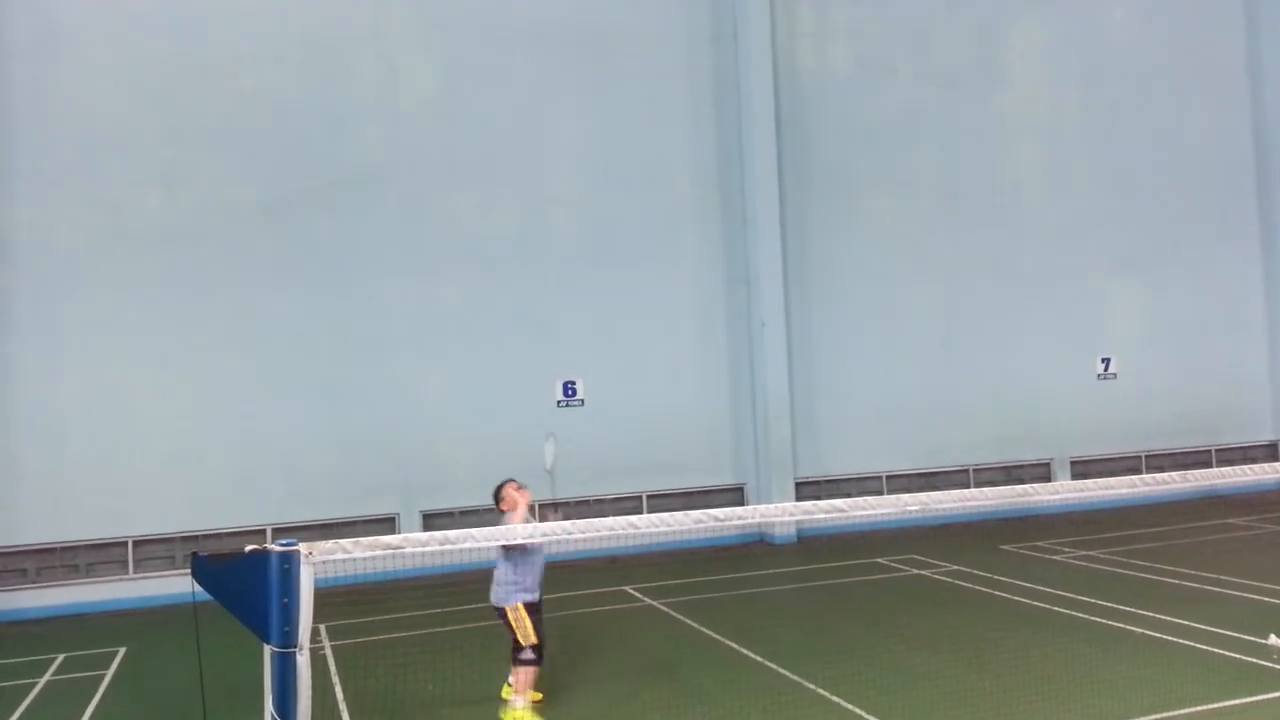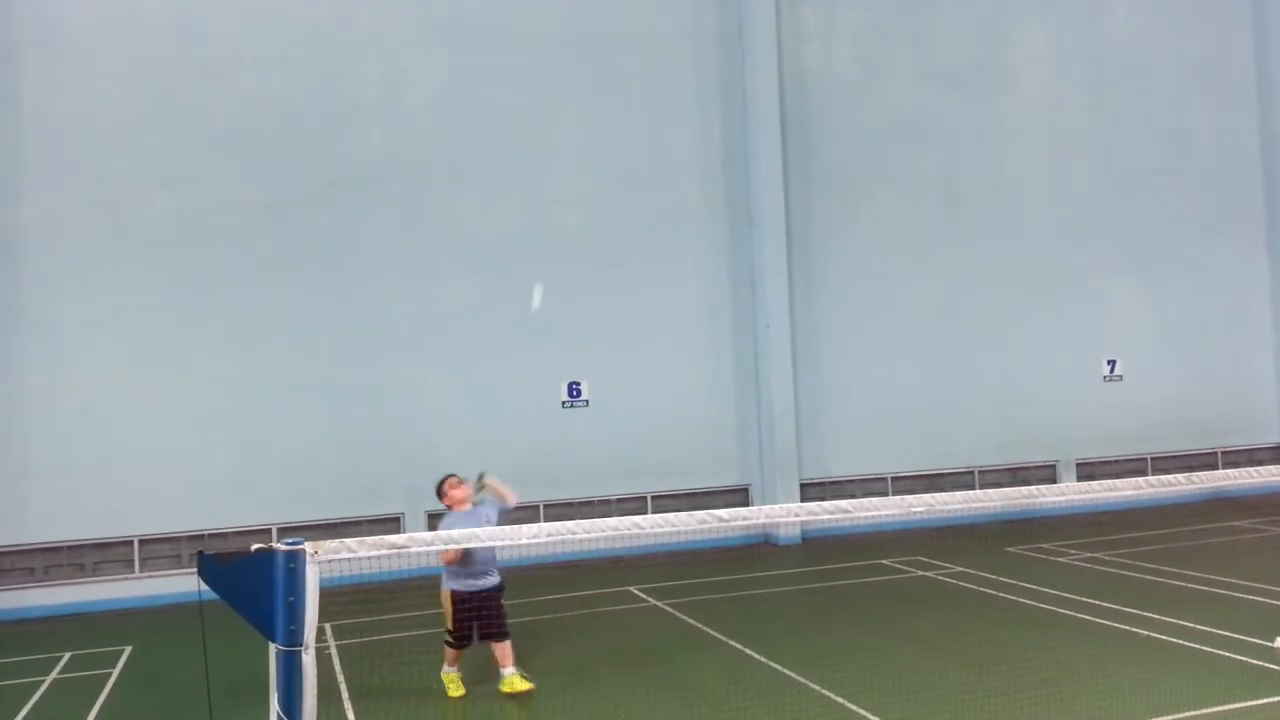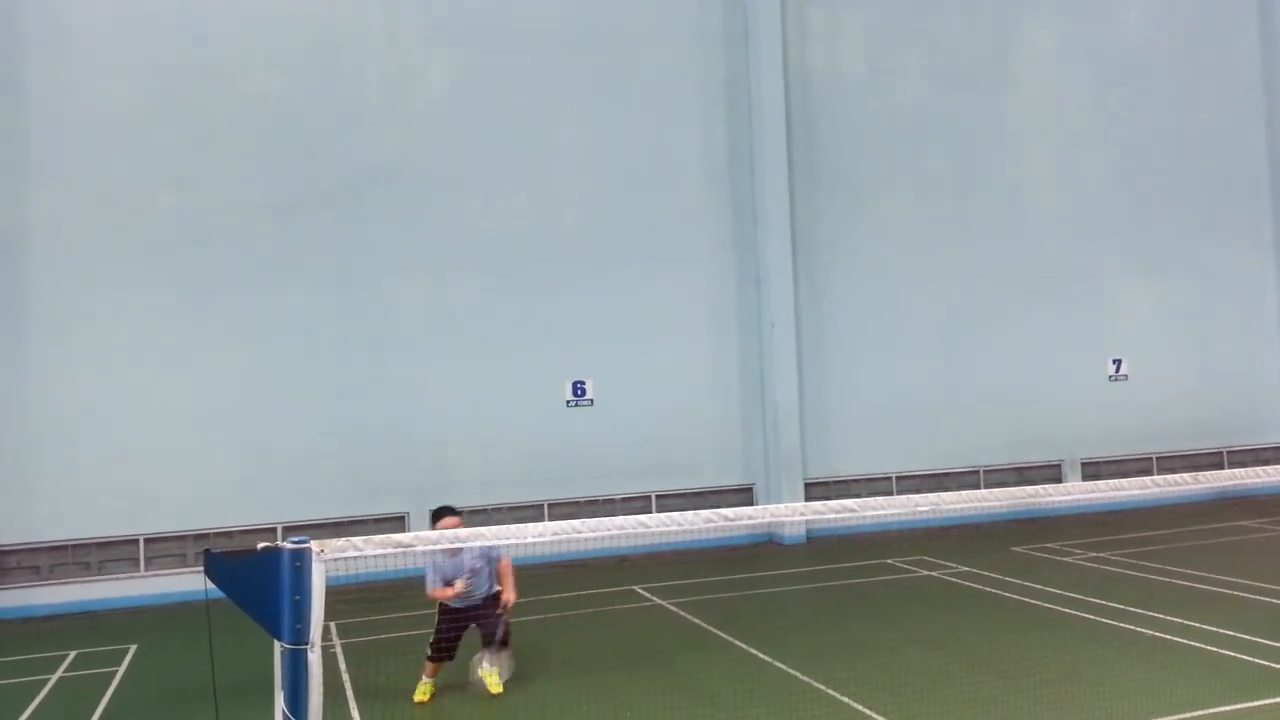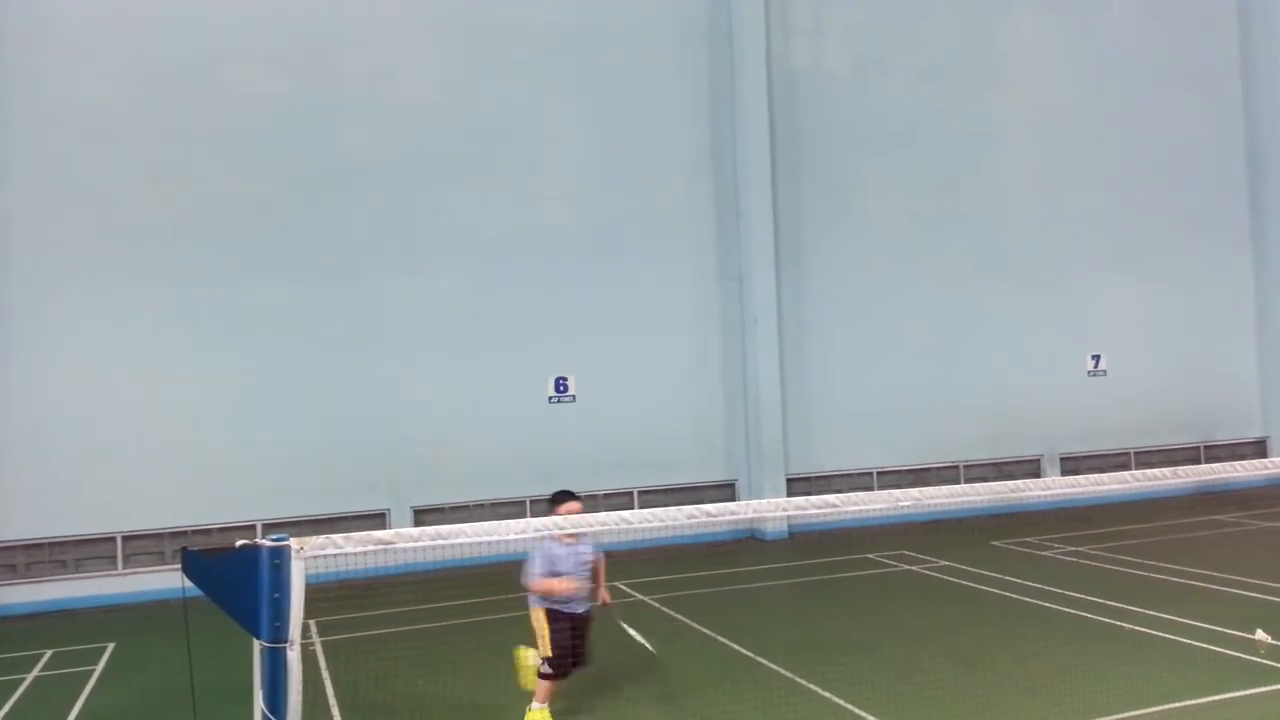
dt=0.5s
person 1, frame 1
left shoulder: (529, 520)
right shoulder: (512, 522)
right wrist: (520, 506)
left hip: (529, 595)
right hip: (513, 599)
left knee: (529, 646)
right knee: (531, 648)
left ankle: (513, 687)
person 1, frame 2
left shoulder: (486, 508)
right shoulder: (448, 523)
left elbow: (511, 500)
right elbow: (448, 559)
left wrist: (492, 484)
right wrist: (461, 547)
left hip: (489, 583)
right hip: (458, 588)
left knee: (498, 631)
right knee: (458, 636)
left ankle: (510, 677)
right ankle: (450, 674)
person 1, frame 3
left shoulder: (479, 542)
right shoulder: (436, 559)
left elbow: (502, 560)
right elbow: (432, 592)
left wrist: (509, 590)
right wrist: (452, 591)
left hip: (486, 598)
right hip: (454, 605)
left knee: (499, 636)
right knee: (438, 647)
left ankle: (490, 669)
right ankle: (427, 682)
person 1, frame 4
left shoulder: (586, 539)
right shoulder: (545, 547)
left elbow: (597, 559)
right elbow: (534, 584)
left wrist: (601, 587)
right wrist: (563, 585)
left hip: (580, 609)
right hip: (550, 609)
left knee: (573, 660)
right knee: (556, 662)
left ankle: (534, 659)
